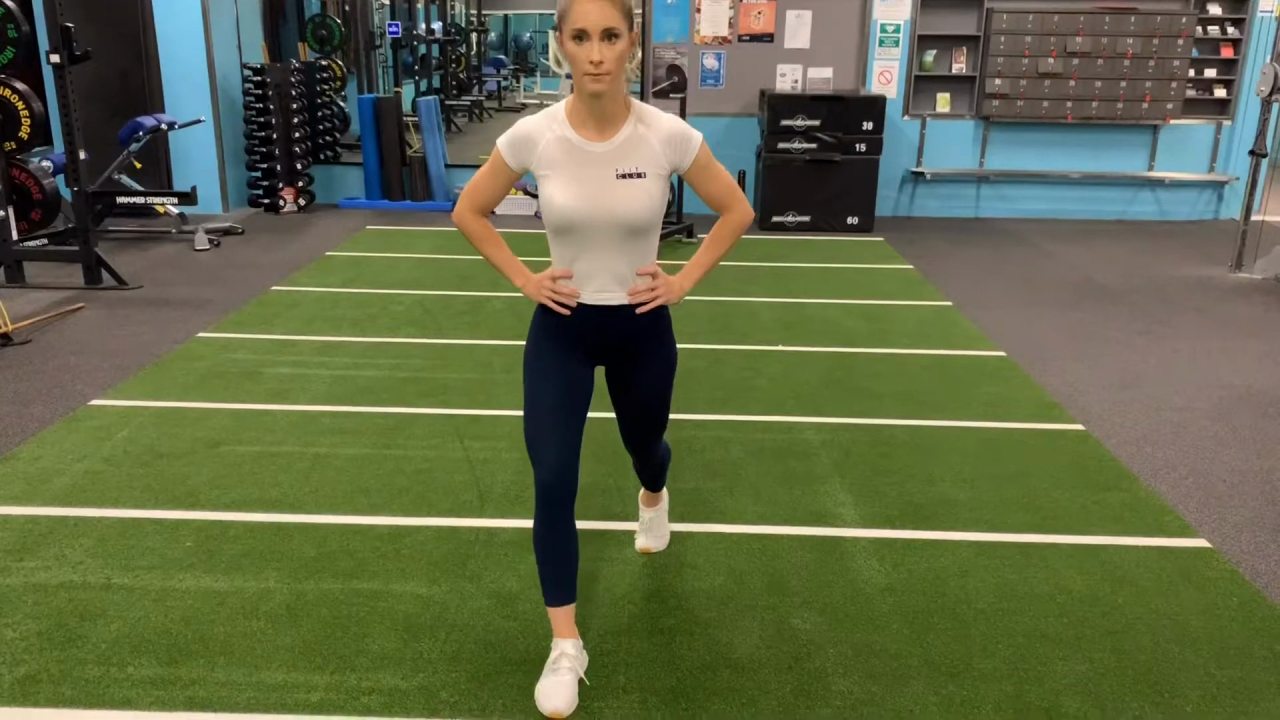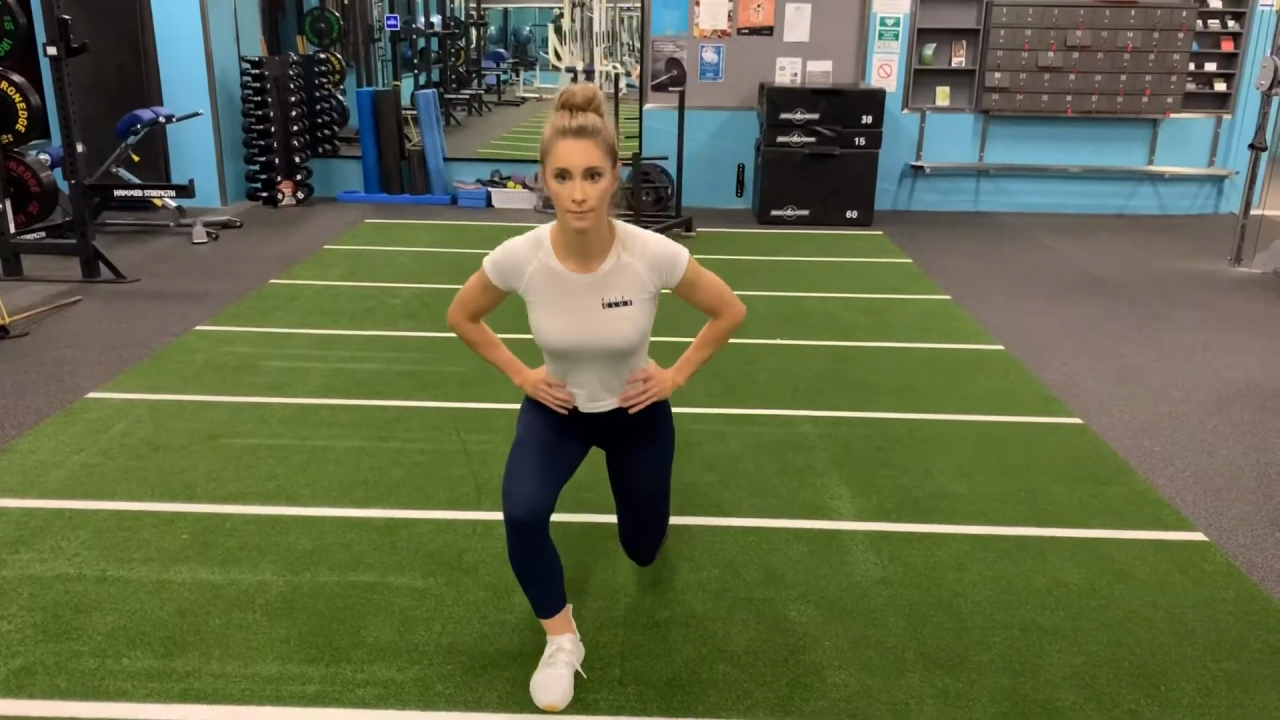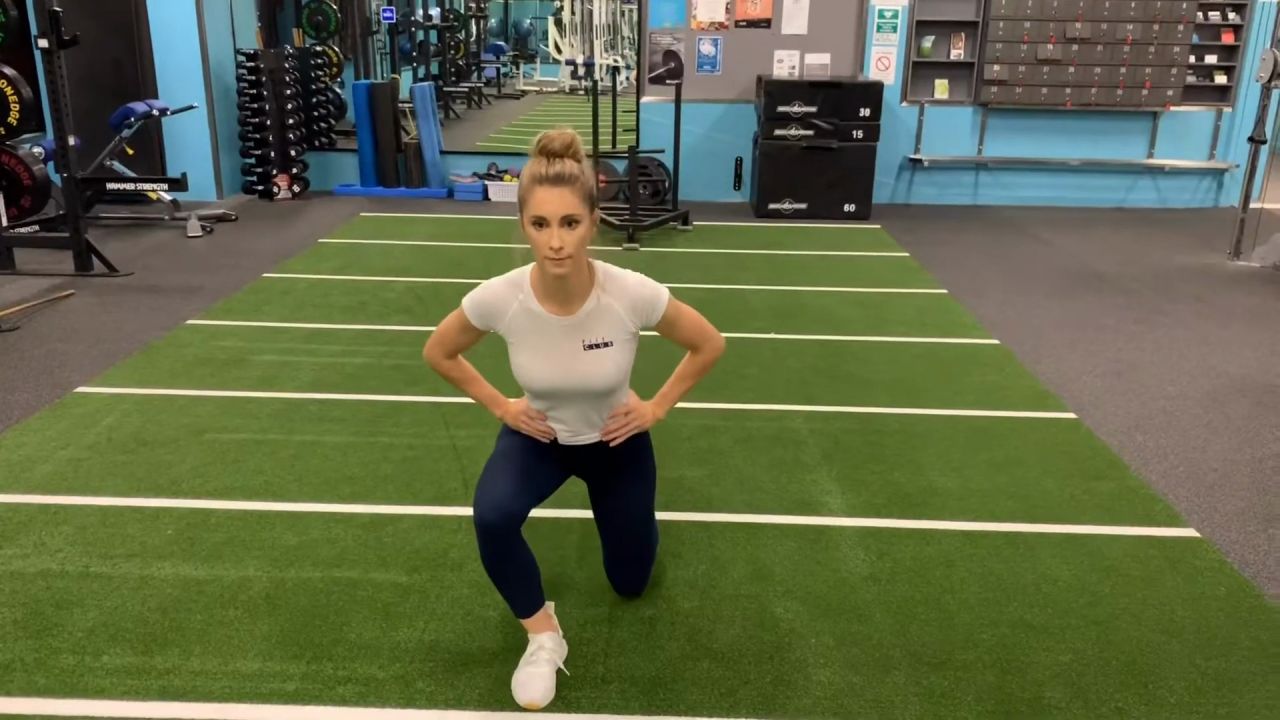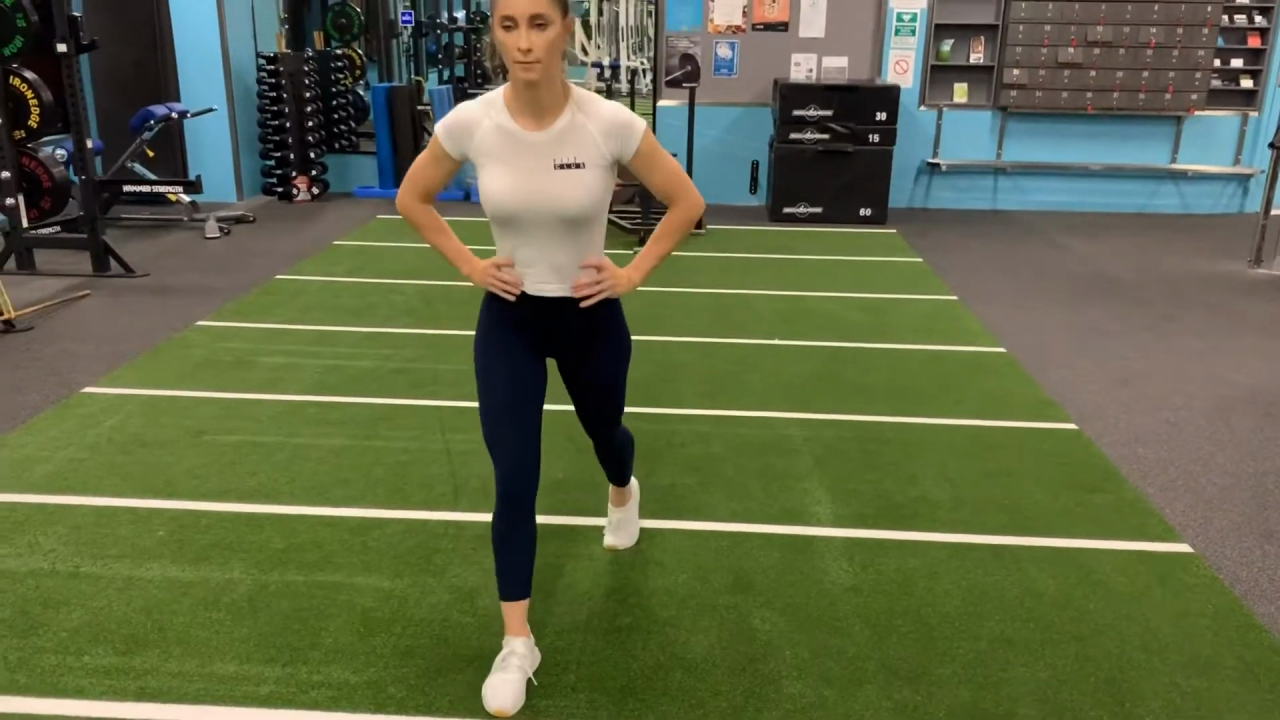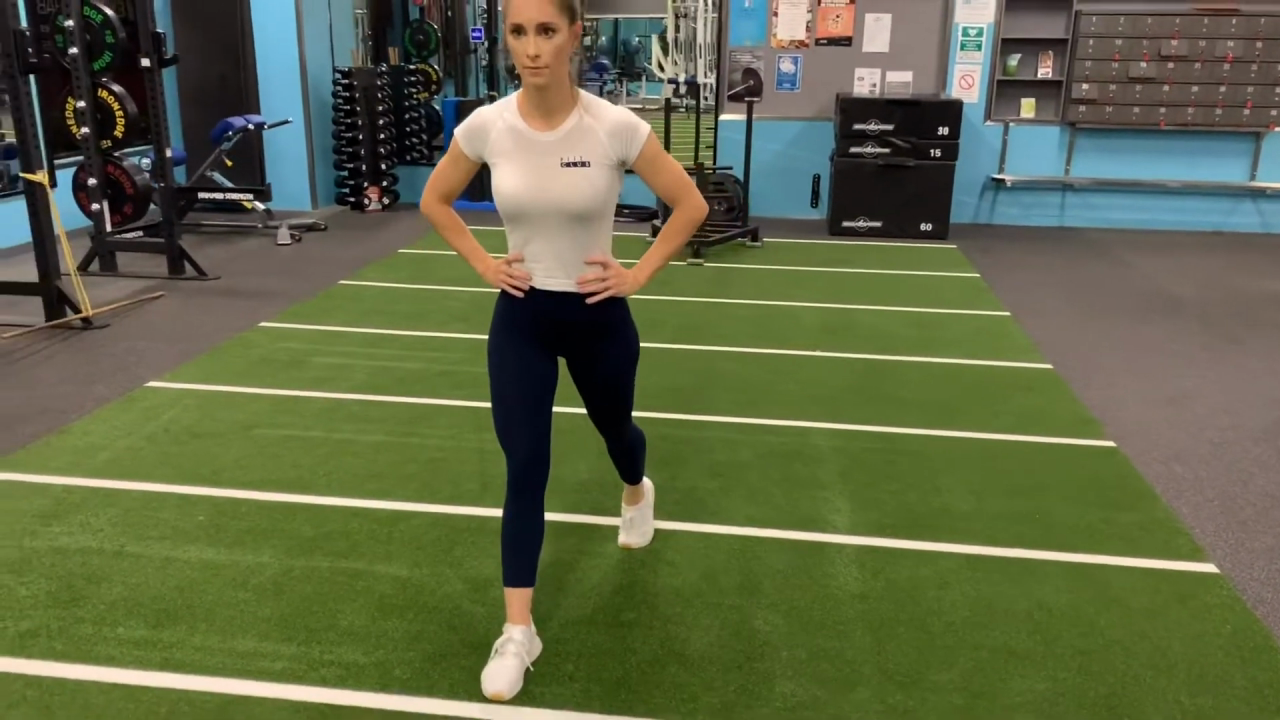
dt=0.7s
person 1, frame 1
left shoulder: (667, 134)
right shoulder: (532, 135)
left elbow: (737, 211)
right elbow: (469, 212)
left wrist: (685, 280)
right wrist: (522, 279)
left hip: (641, 327)
right hip: (561, 329)
left knee: (644, 444)
right knee: (553, 484)
left ankle: (653, 496)
right ankle: (566, 646)
person 1, frame 2
left shoulder: (653, 254)
right shoulder: (518, 257)
left elbow: (730, 312)
right elbow: (462, 316)
left wrist: (676, 375)
right wrist: (520, 374)
left hip: (636, 413)
right hip: (557, 409)
left knee: (644, 548)
right knee: (522, 516)
left ankle: (645, 498)
right ankle: (561, 640)
person 1, frame 3
left shoulder: (633, 294)
right shoulder: (497, 298)
left elbow: (709, 346)
right elbow: (438, 354)
left wrist: (656, 408)
right wrist: (501, 407)
left hip: (614, 441)
right hip: (538, 438)
left knee: (629, 583)
right knee: (492, 518)
left ankle: (630, 506)
right ankle: (543, 636)
person 1, frame 4
left shoulder: (609, 122)
right shoulder: (469, 121)
left elbow: (687, 203)
right elbow: (412, 199)
left wrist: (633, 274)
right wrist: (469, 265)
left hip: (591, 320)
right hip: (509, 321)
left knee: (603, 429)
right knee: (514, 479)
left ankle: (623, 492)
right ankle: (517, 644)
person 1, frame 5
left shoulder: (615, 126)
right shoulder: (485, 125)
left elbow: (690, 205)
right elbow: (435, 201)
left wrist: (639, 274)
right wrist: (483, 264)
left hip: (598, 316)
right hip: (521, 319)
left knee: (614, 428)
right knee: (524, 470)
left ankle: (637, 493)
right ankle: (517, 632)
